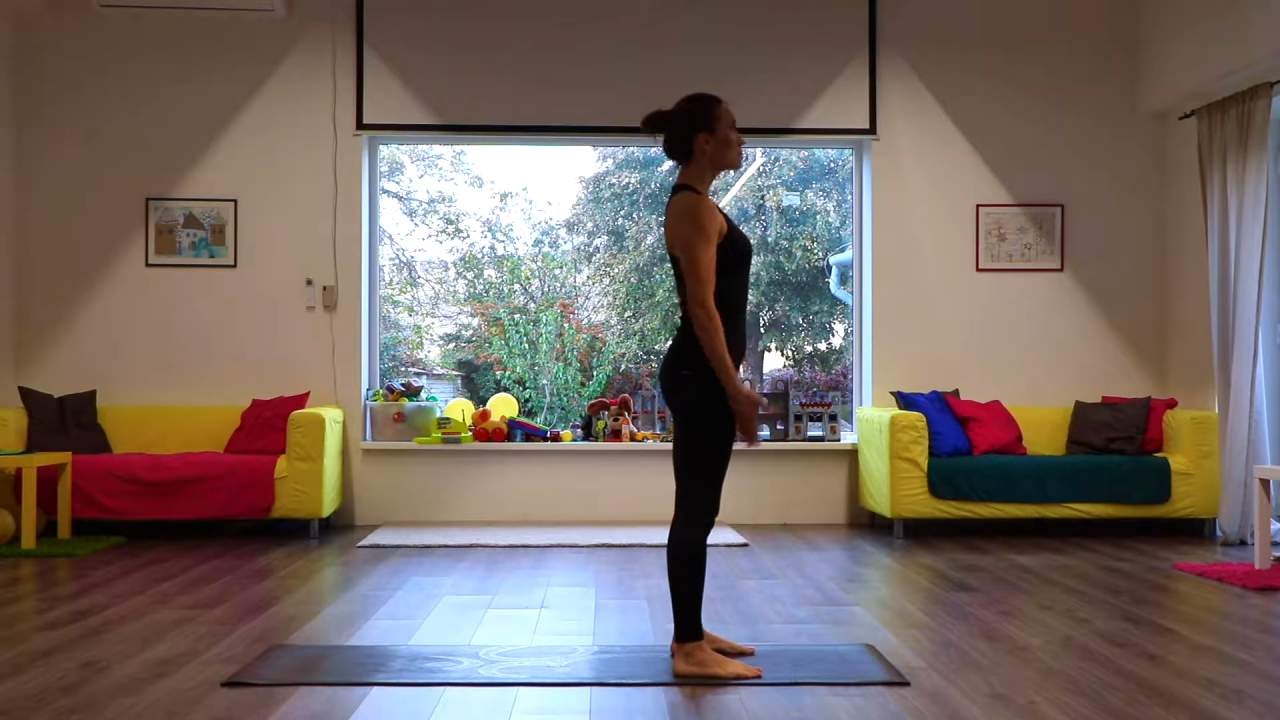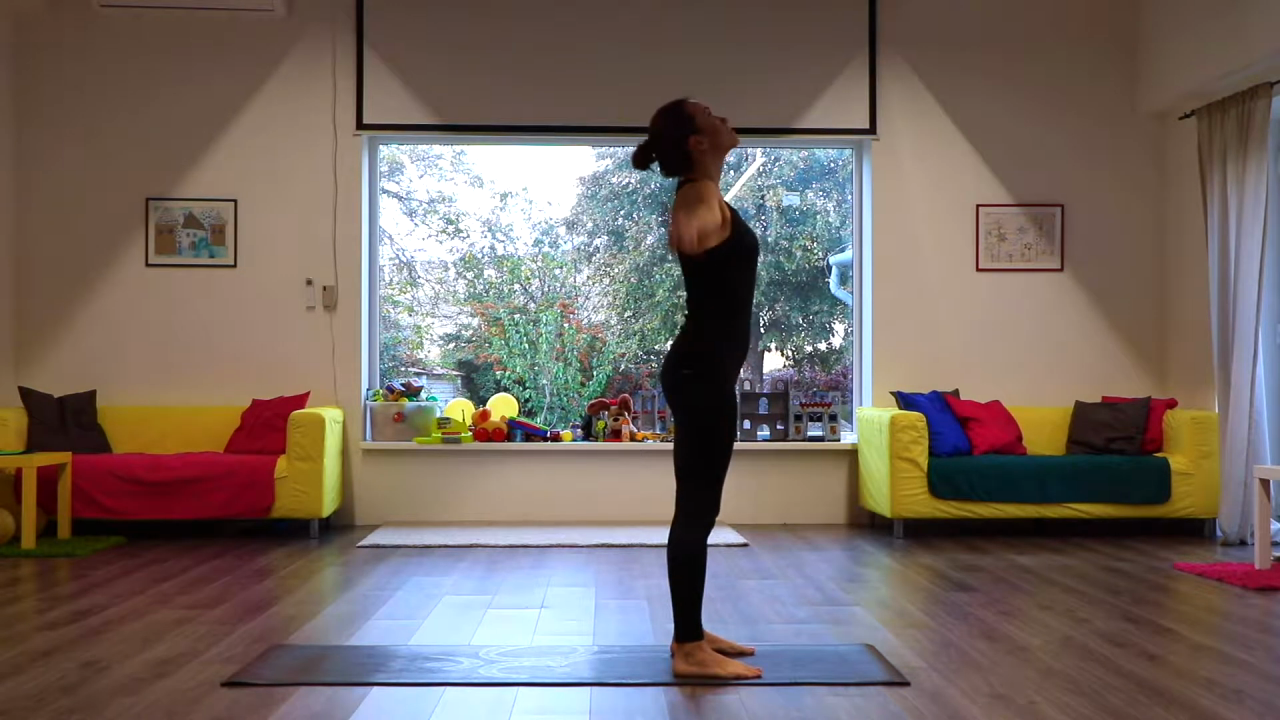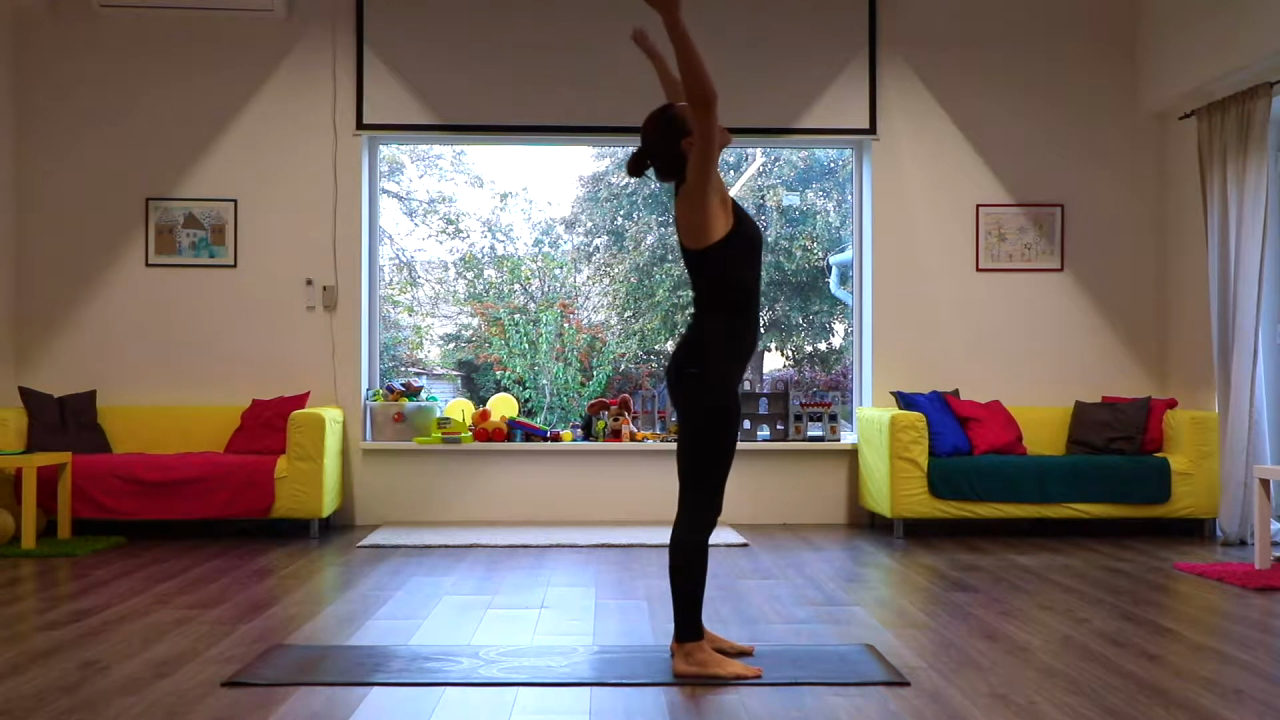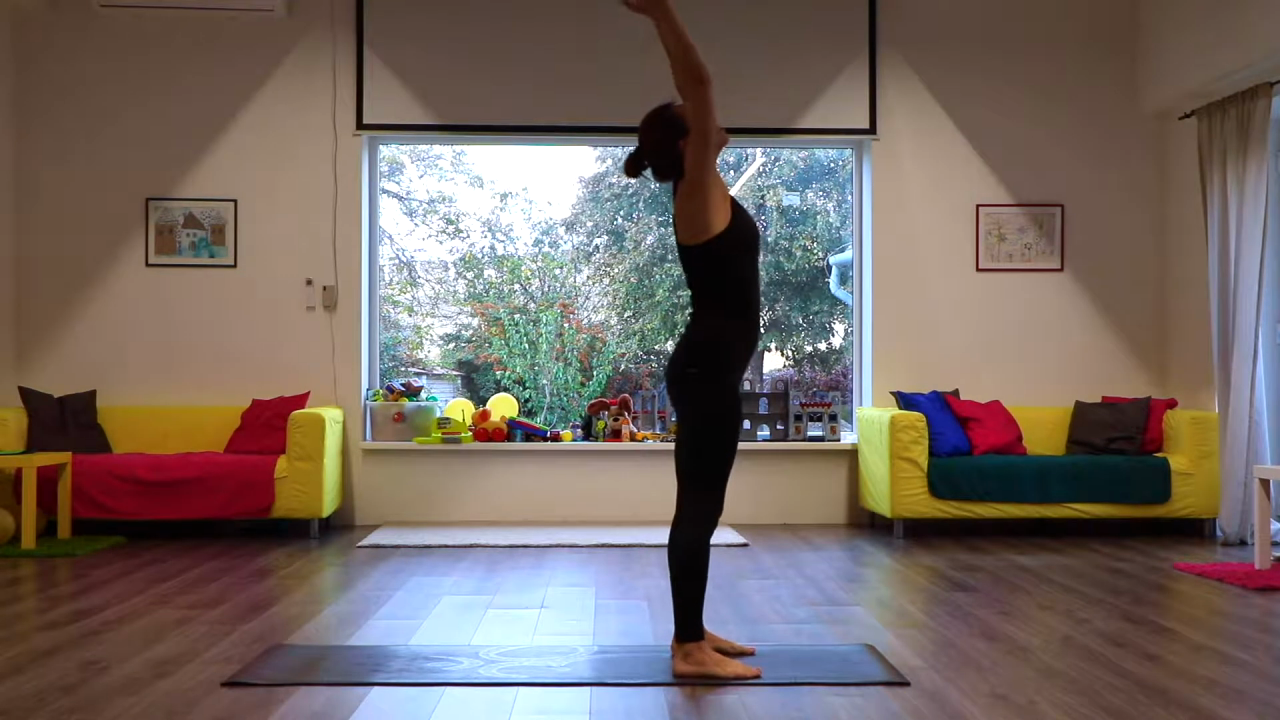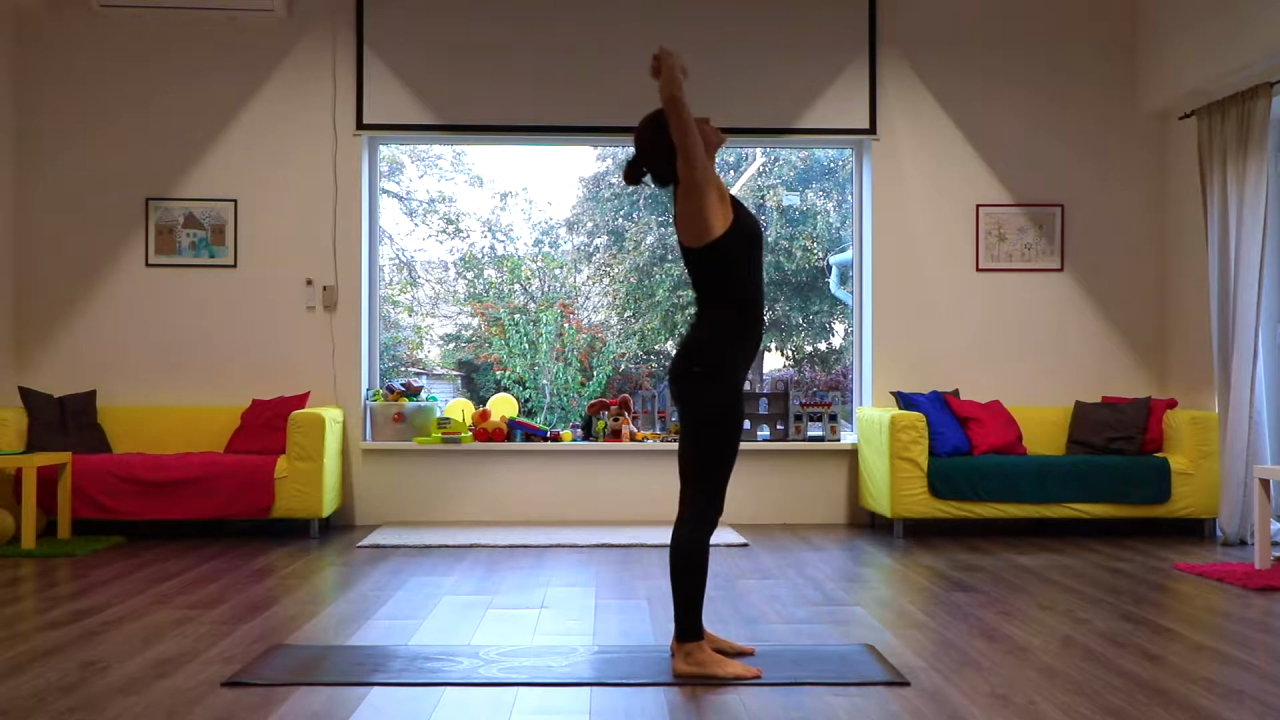
dt=0.5s
person 1, frame 1
left shoulder: (696, 202)
right shoulder: (695, 205)
right elbow: (701, 306)
left wrist: (731, 382)
right wrist: (734, 385)
left hip: (704, 372)
right hip: (702, 376)
left knee: (698, 507)
right knee: (696, 510)
left ankle: (690, 634)
right ankle: (688, 649)
person 1, frame 2
left shoulder: (705, 196)
right shoulder: (701, 195)
right elbow: (696, 218)
right wrist: (687, 229)
left hip: (705, 367)
right hip: (703, 369)
left knee: (698, 508)
right knee: (697, 510)
left ankle: (691, 633)
right ankle: (690, 650)
person 1, frame 3
left shoulder: (703, 191)
right shoulder: (701, 192)
left elbow: (689, 104)
right elbow: (702, 100)
left hip: (708, 368)
right hip: (709, 371)
left knee: (700, 507)
right knee: (698, 509)
left ankle: (692, 632)
right ankle: (690, 650)
person 1, frame 4
left shoulder: (703, 189)
right shoulder: (698, 187)
left elbow: (691, 92)
right elbow: (698, 83)
left hip: (709, 366)
right hip: (707, 369)
left knee: (700, 506)
right knee: (698, 508)
left ankle: (692, 633)
right ankle: (690, 649)
person 1, frame 5
left shoulder: (705, 190)
right shoulder: (698, 189)
left elbow: (681, 110)
right elbow: (676, 104)
left wrist: (669, 74)
right wrist: (670, 68)
left hip: (714, 368)
right hip: (711, 370)
left knee: (702, 507)
right knee: (699, 508)
left ankle: (692, 632)
right ankle: (690, 649)
